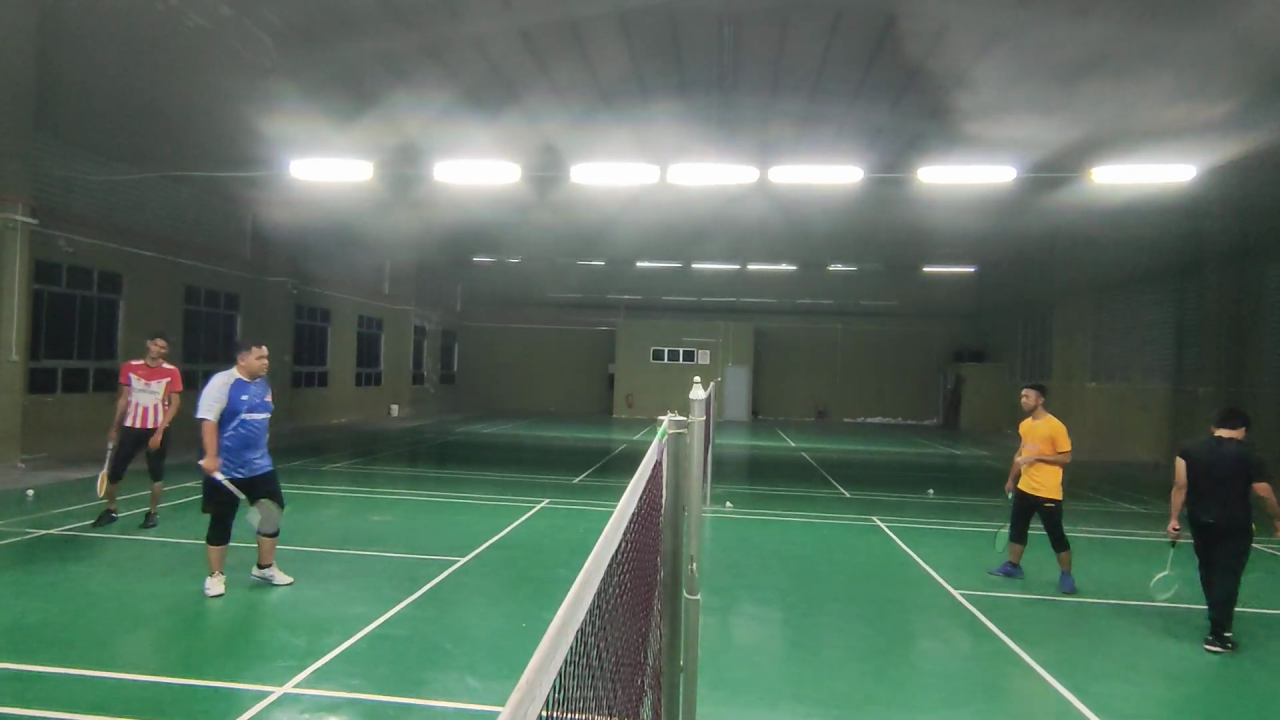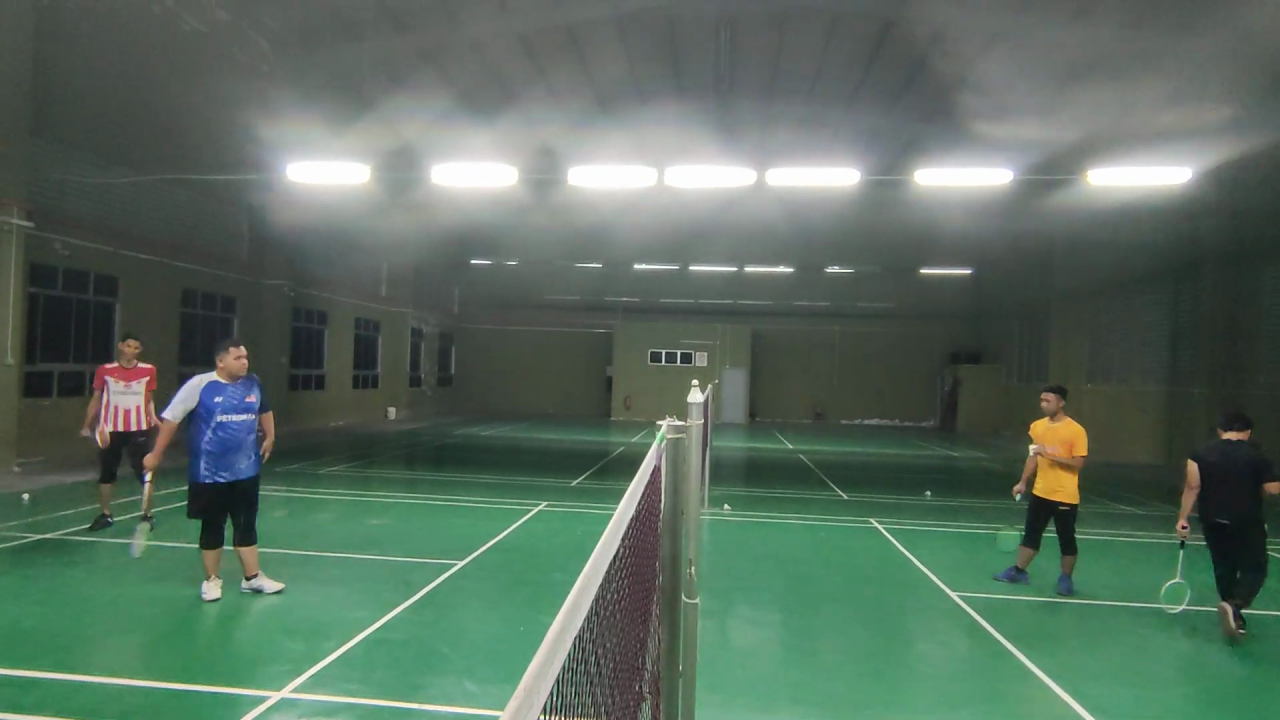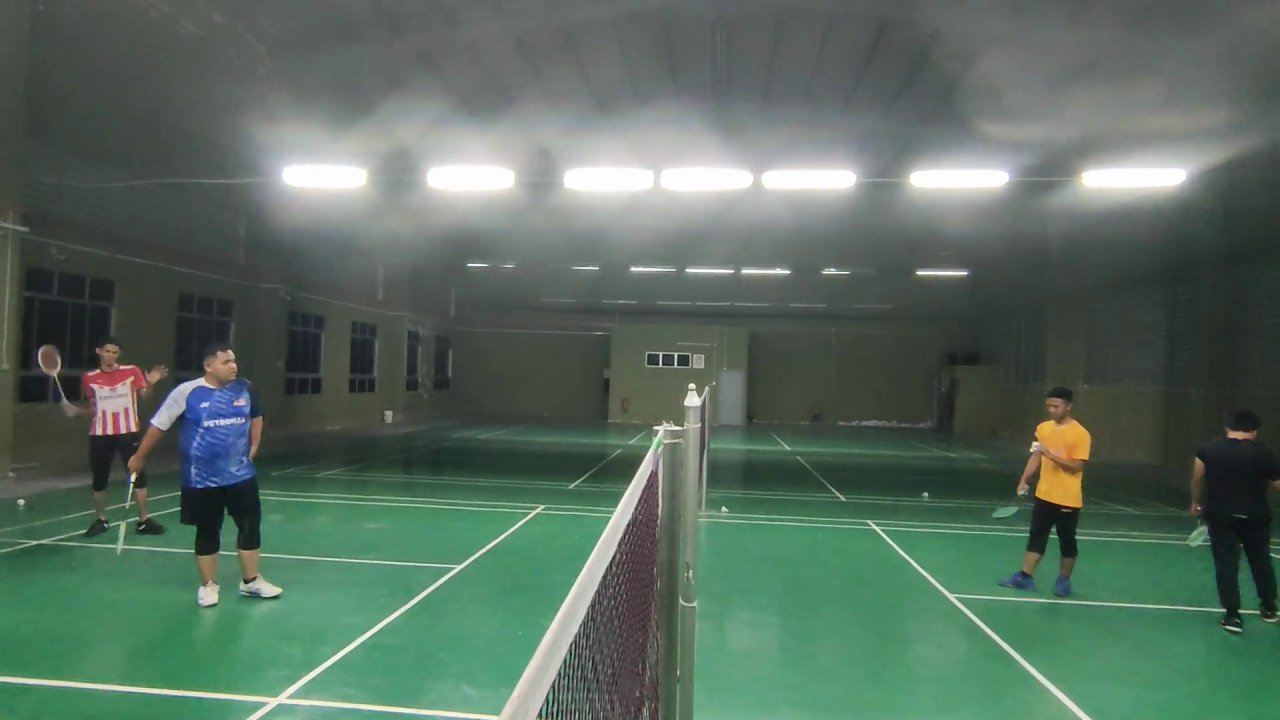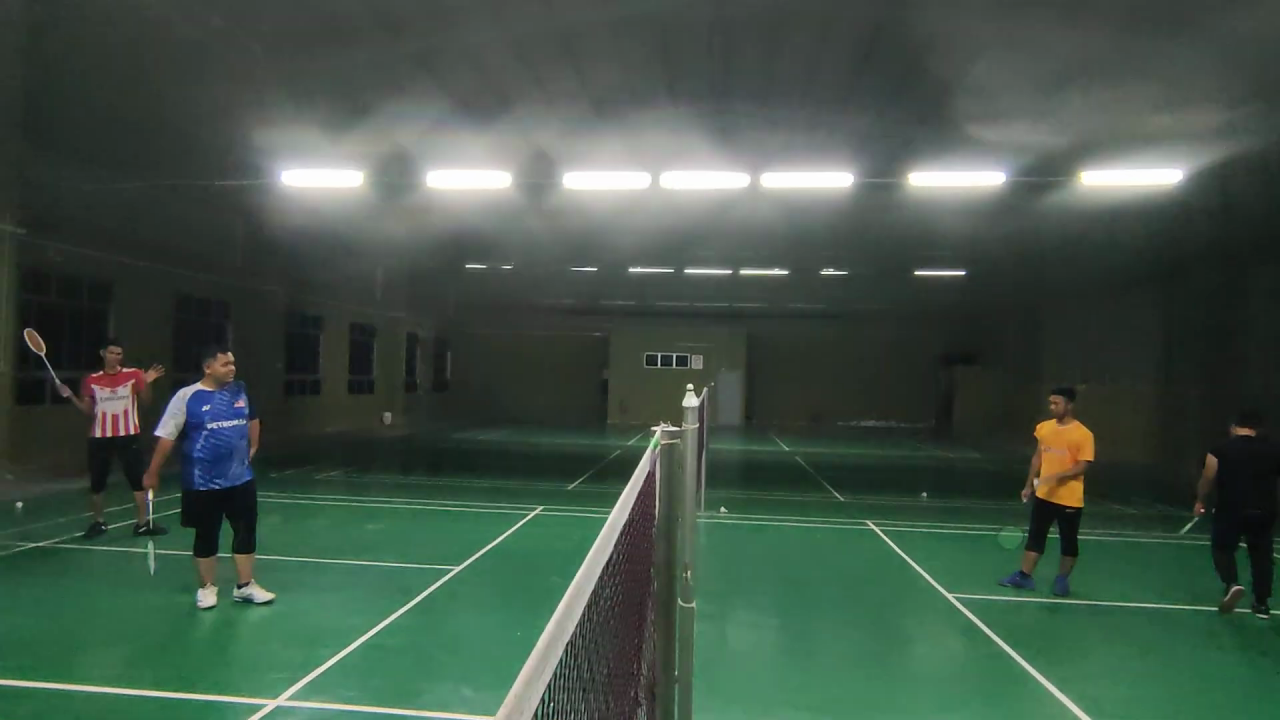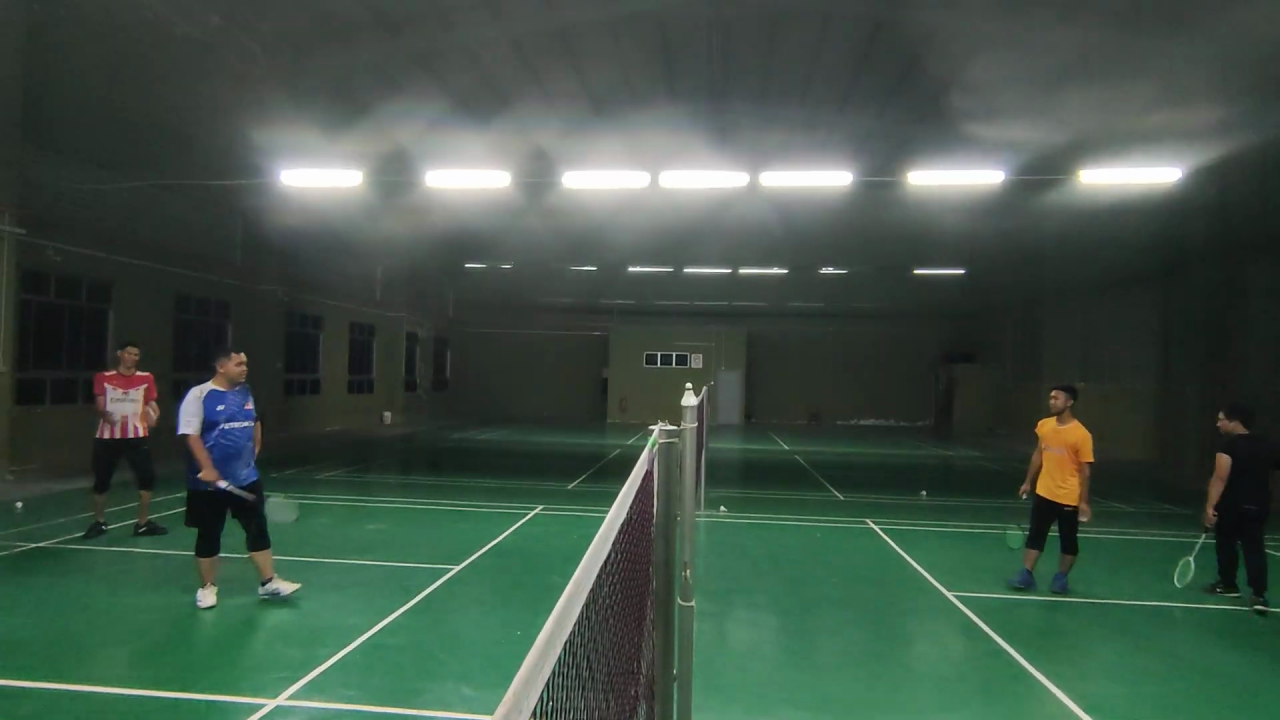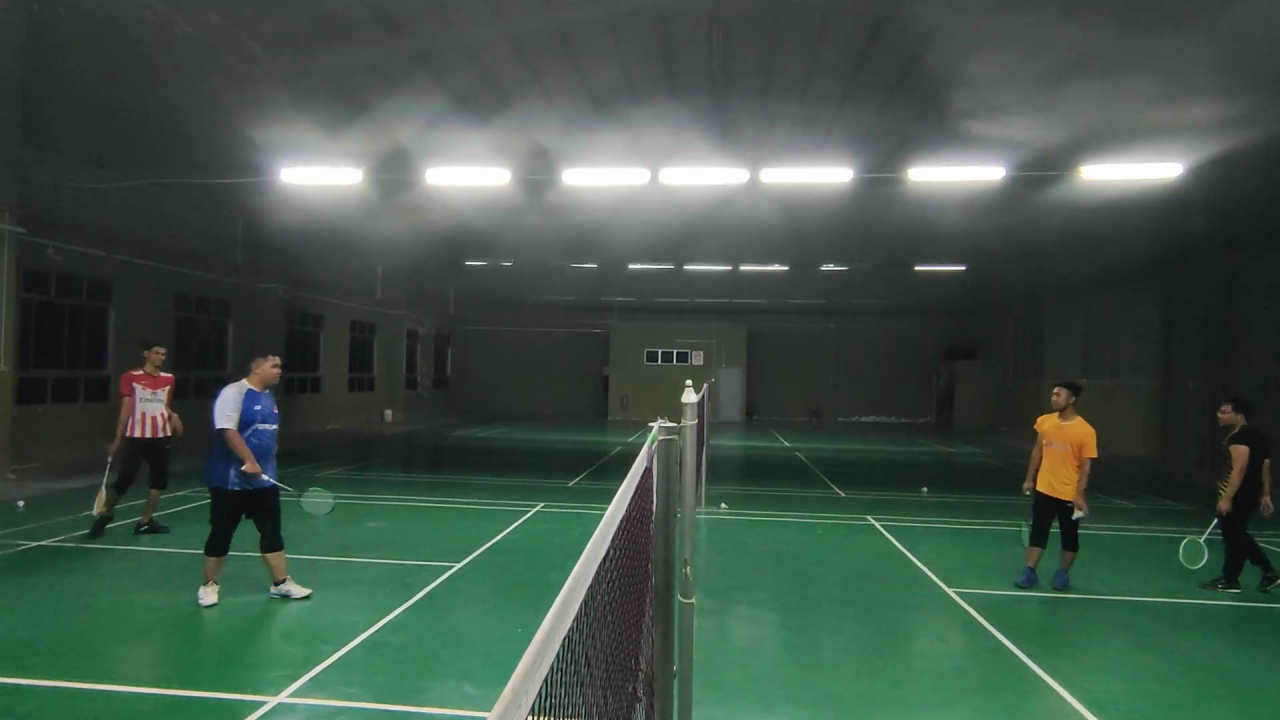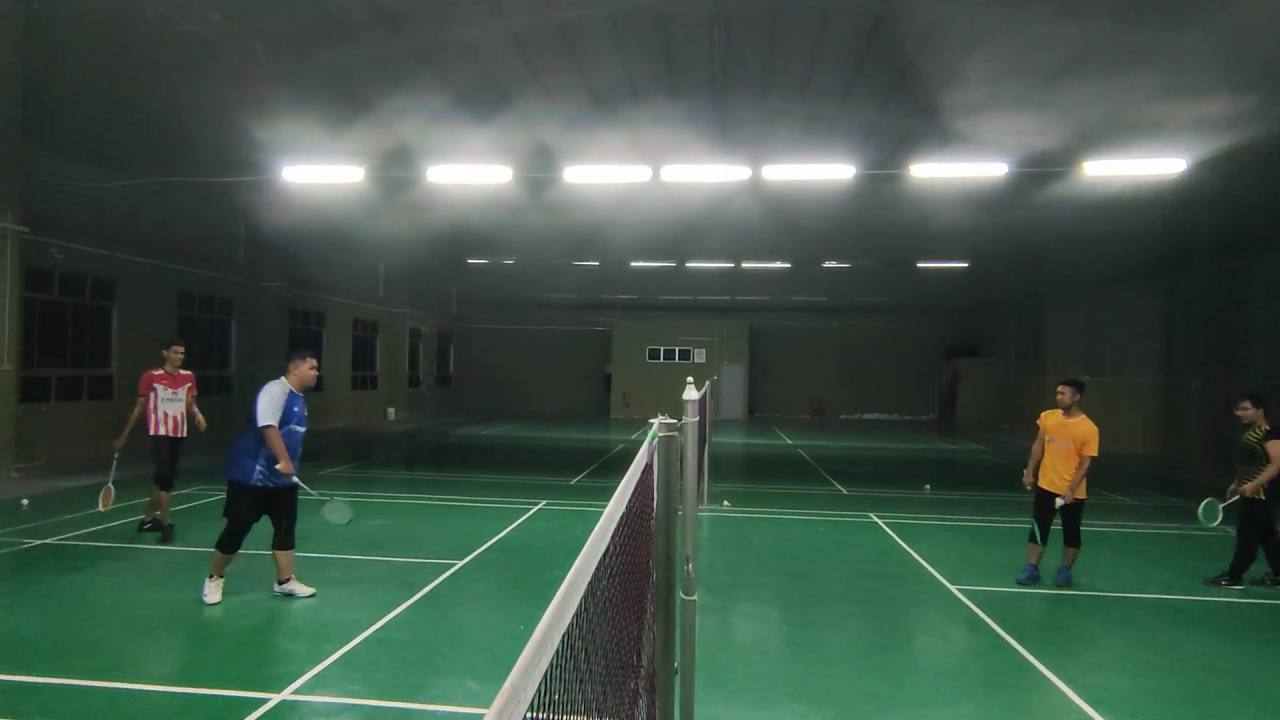
dt=0.3s
person 1, frame 1
left shoulder: (262, 384)
right shoulder: (222, 382)
right elbow: (207, 420)
right wrist: (210, 455)
left hip: (260, 465)
right hip: (226, 468)
right knee: (221, 521)
left ankle: (265, 567)
right ankle: (215, 575)
person 1, frame 2
left shoulder: (253, 384)
right shoulder: (199, 386)
left elbow: (265, 412)
right elbow: (171, 418)
left wrist: (269, 437)
right wrist: (156, 453)
left hip: (245, 471)
right hip: (210, 474)
left knee: (246, 524)
right knee: (212, 526)
left ankle: (252, 577)
right ankle: (212, 580)
person 1, frame 3
left shoulder: (244, 388)
right shoulder: (186, 392)
left elbow: (256, 417)
right elbow: (158, 425)
left wrist: (254, 445)
right wrist: (140, 456)
left hip: (240, 475)
right hip: (202, 479)
left knee: (250, 526)
right knee: (207, 532)
left ankle: (251, 581)
right ankle: (209, 585)
person 1, frame 4
left shoulder: (240, 390)
right shoulder: (186, 397)
left elbow: (252, 420)
right elbow: (166, 436)
left wrist: (253, 447)
right wrist: (152, 472)
left hip: (240, 478)
right hip: (203, 482)
left knee: (246, 530)
right knee: (206, 535)
left ankle: (245, 586)
right ankle: (207, 587)
person 1, frame 5
left shoulder: (245, 393)
right shoulder: (199, 395)
right elbow: (191, 435)
left wrist: (256, 448)
right wrist: (207, 468)
left hip: (246, 477)
right hip: (211, 481)
left knee: (257, 528)
right knee: (209, 535)
left ankle: (269, 582)
right ankle: (207, 587)
person 1, frame 6
left shoulder: (268, 396)
right shoulder: (234, 393)
right elbow: (227, 430)
right wrist: (249, 461)
left hip: (262, 479)
right hip: (231, 479)
left knee: (272, 530)
right knee: (222, 532)
left ankle: (281, 583)
right ankle: (209, 584)
person 1, frame 7
left shoulder: (298, 397)
right shoulder: (276, 391)
right elbow: (268, 427)
left wrist: (289, 463)
right wrist: (283, 460)
left hip: (282, 476)
right hip: (252, 474)
left knee: (286, 527)
right knee: (238, 527)
left ankle: (285, 581)
right ankle: (215, 578)
person 2, frame 1
left shoulder: (1190, 450)
right shoulder: (1247, 454)
left elbow: (1180, 487)
left wrist: (1174, 519)
left hip: (1200, 522)
right hip: (1234, 525)
left knee: (1208, 568)
right knee: (1227, 577)
left ankle: (1218, 621)
right ankle: (1216, 635)
person 2, frame 2
left shoulder: (1201, 454)
right shoulder: (1256, 455)
left elbow: (1192, 488)
left wrist: (1183, 519)
left hip: (1214, 521)
right hip: (1248, 523)
left knee: (1225, 569)
right knee: (1255, 569)
left ankle: (1234, 617)
right ankle: (1232, 605)
person 2, frame 3
left shoulder: (1207, 450)
right shoulder: (1262, 453)
left elbow: (1197, 481)
left wrist: (1196, 502)
left hip: (1220, 516)
right hip: (1255, 516)
left knee: (1226, 565)
right knee: (1260, 561)
left ankle: (1232, 615)
person 2, frame 4
left shoulder: (1222, 449)
left elbow: (1208, 478)
left wrist: (1200, 501)
left hip: (1230, 510)
left knee: (1223, 549)
right knee: (1262, 555)
left ankle: (1232, 585)
right ankle: (1261, 603)
person 2, frame 5
left shoulder: (1230, 445)
right shoulder: (1266, 447)
left elbow: (1220, 478)
left wrist: (1210, 507)
right wrist: (1262, 500)
left hip: (1229, 505)
right hip: (1258, 506)
left knee: (1226, 544)
right knee: (1255, 549)
left ankle: (1228, 584)
right ankle: (1259, 595)
person 2, frame 6
left shoulder: (1239, 437)
right shoulder: (1255, 435)
left elbow: (1239, 470)
right elbow: (1264, 469)
left wrist: (1227, 499)
left hip: (1236, 496)
right hip: (1248, 495)
left knee: (1232, 537)
right knee: (1239, 535)
left ankle: (1230, 580)
person 2, frame 7
right shoulder: (1251, 433)
left wrist: (1254, 485)
right wrist: (1236, 483)
left hip: (1258, 493)
right hip: (1254, 493)
left knee: (1247, 535)
left ankle: (1234, 577)
person 3, frame 1
left shoulder: (1055, 426)
right shoulder: (1024, 425)
left elbow: (1066, 458)
left wrist: (1037, 457)
right wrist: (1011, 479)
left hip: (1048, 492)
right hip: (1024, 488)
left knee: (1056, 534)
right knee: (1017, 527)
left ankle: (1066, 575)
right ankle: (1013, 566)
person 3, frame 2
left shoulder: (1076, 431)
right shoulder: (1037, 426)
left elbow: (1078, 463)
left wrist: (1050, 455)
right wrist: (1022, 482)
left hip: (1065, 496)
right hip: (1040, 492)
left knee: (1066, 538)
right knee: (1031, 533)
left ankle: (1066, 578)
right ankle: (1019, 571)
person 3, frame 3
left shoulder: (1080, 434)
right shoulder: (1043, 428)
left elbow: (1077, 466)
right elbow: (1036, 457)
left wrist: (1050, 454)
right wrist: (1024, 479)
left hip: (1068, 500)
right hip: (1043, 495)
left knee: (1067, 541)
right knee: (1036, 537)
left ankle: (1064, 579)
right ankle: (1025, 576)
person 3, frame 4
left shoulder: (1083, 434)
right shoulder: (1043, 428)
left elbow: (1082, 467)
left wrist: (1056, 476)
right wrist: (1028, 485)
left hip: (1069, 499)
right hip: (1043, 495)
left knee: (1068, 541)
right knee: (1035, 536)
left ankle: (1062, 579)
right ankle: (1024, 576)
person 3, frame 5
left shoulder: (1081, 434)
right shoulder: (1044, 425)
left elbow: (1085, 470)
left wrist: (1083, 501)
right wrist: (1028, 482)
left hip: (1070, 499)
right hip: (1044, 493)
left knee: (1068, 540)
right knee: (1035, 534)
left ankle: (1061, 577)
right ankle: (1027, 575)
person 3, frame 6
left shoulder: (1085, 431)
right shoulder: (1044, 422)
left elbow: (1086, 466)
left wrist: (1080, 496)
right wrist: (1029, 478)
left hip: (1070, 496)
right hip: (1044, 490)
left knee: (1069, 536)
right knee: (1037, 532)
left ankle: (1062, 574)
right ankle: (1029, 572)
person 3, frame 7
left shoulder: (1089, 429)
right shoulder: (1047, 417)
left elbow: (1085, 463)
right elbow: (1038, 446)
left wrist: (1071, 488)
right wrist: (1029, 472)
left hip: (1072, 492)
right hip: (1045, 486)
left knee: (1071, 533)
right knee: (1038, 529)
left ankle: (1065, 570)
right ankle: (1032, 569)
person 4, frame 1
left shoulder: (171, 372)
right shoulder: (129, 367)
left elbow: (174, 403)
right elbow: (123, 399)
left wrist: (160, 430)
right wrist: (114, 427)
left hip: (155, 429)
right hip: (130, 427)
left knee: (156, 473)
right knee: (115, 469)
left ankle: (152, 512)
right ankle: (111, 510)
person 4, frame 2
left shoulder: (148, 371)
right shoulder: (104, 371)
right elbow: (96, 399)
left wrist: (153, 417)
right wrist: (87, 424)
left hip: (139, 430)
right hip: (111, 430)
left knee: (143, 473)
right knee: (106, 473)
left ankle: (147, 516)
right ankle: (105, 515)
person 4, frame 3
left shoulder: (132, 372)
right shoulder: (89, 378)
left elbow: (145, 396)
right elbow: (93, 407)
left wrist: (150, 384)
right wrist: (77, 410)
left hip: (128, 432)
right hip: (100, 435)
left knee: (138, 476)
right knee: (99, 479)
left ankle: (144, 520)
right ankle: (101, 520)
person 4, frame 4
left shoulder: (134, 375)
right shoulder: (92, 380)
left elbow: (145, 402)
right elbow: (88, 410)
left wrist: (147, 384)
right wrist: (70, 396)
left hip: (129, 435)
right hip: (100, 437)
left knee: (137, 478)
right knee: (97, 482)
left ankle: (142, 523)
right ankle: (99, 523)
person 4, frame 5
left shoulder: (146, 379)
right shoulder: (103, 378)
left elbow: (152, 406)
right elbow: (100, 406)
left wrist: (153, 415)
right wrist: (109, 416)
left hip: (137, 437)
right hip: (108, 437)
left knee: (148, 478)
right knee: (101, 482)
left ankle: (143, 523)
right ankle: (99, 523)
person 4, frame 6
left shoulder: (169, 379)
right shoulder: (131, 378)
right elbow: (125, 409)
left wrist: (173, 416)
right wrist: (117, 440)
left hip: (162, 436)
right hip: (137, 436)
left knee: (160, 480)
right knee: (124, 479)
left ankle: (146, 521)
right ankle: (104, 517)
person 4, frame 7
left shoulder: (188, 377)
right shoulder: (150, 377)
right elbow: (139, 407)
left wrist: (197, 414)
right wrist: (124, 435)
left hip: (179, 434)
right hip: (160, 434)
left knee: (168, 479)
right knee: (164, 475)
left ankle: (149, 519)
right ankle: (166, 523)
